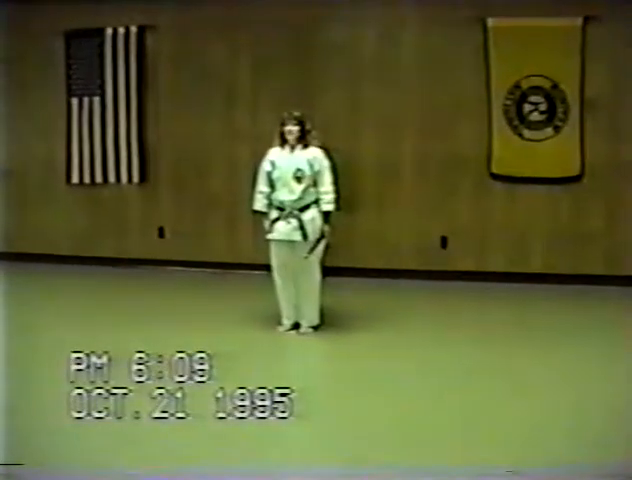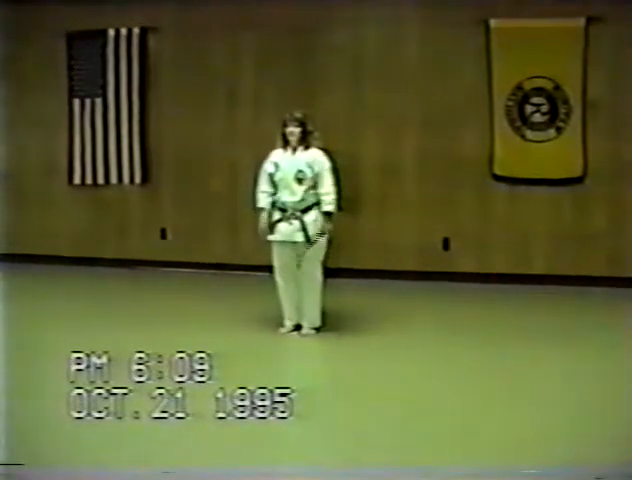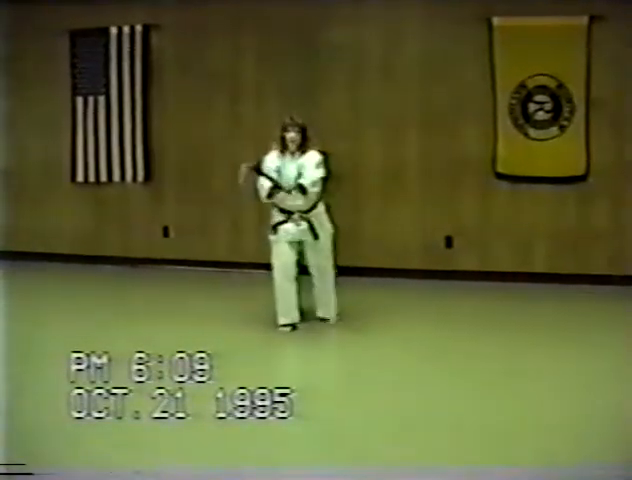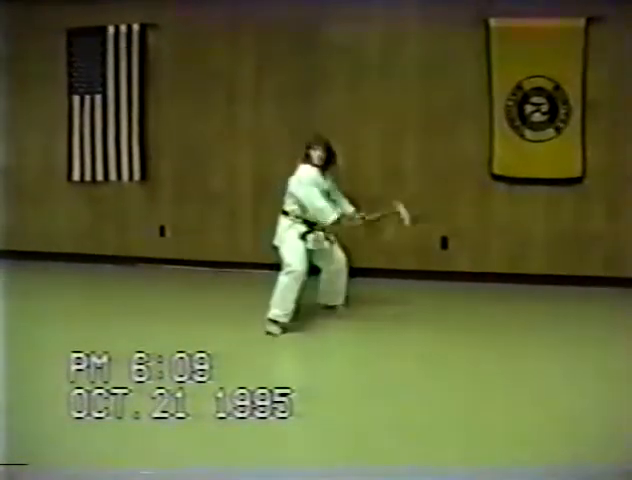
dt=0.5s
person 1, frame 1
left shoulder: (315, 155)
right shoulder: (272, 155)
left elbow: (326, 189)
right elbow: (263, 187)
left wrist: (326, 219)
right wrist: (265, 216)
left hip: (307, 219)
right hip: (280, 219)
left knee: (307, 270)
right knee: (282, 270)
left ankle: (309, 319)
right ankle: (288, 318)
person 1, frame 2
left shoulder: (317, 156)
right shoulder: (274, 157)
left elbow: (327, 188)
right elbow: (264, 185)
left wrist: (327, 217)
right wrist: (264, 212)
left hip: (310, 221)
right hip: (281, 221)
left knee: (309, 273)
right knee: (283, 272)
left ankle: (310, 321)
right ankle: (290, 320)
person 1, frame 3
left shoulder: (313, 158)
right shoulder: (272, 158)
left elbow: (313, 181)
right elbow: (265, 183)
left wrist: (296, 188)
right wrist: (271, 190)
left hip: (312, 219)
right hip: (283, 220)
left knee: (321, 267)
right knee: (283, 270)
left ankle: (327, 312)
right ankle: (287, 318)
person 1, frame 4
left shoulder: (324, 175)
right shoulder: (304, 173)
left elbow: (336, 198)
right elbow: (314, 202)
left wrist: (351, 212)
right wrist: (336, 218)
left hip: (315, 229)
right hip: (294, 228)
left knee: (337, 262)
right knee: (295, 268)
left ankle: (330, 299)
right ankle: (276, 318)
